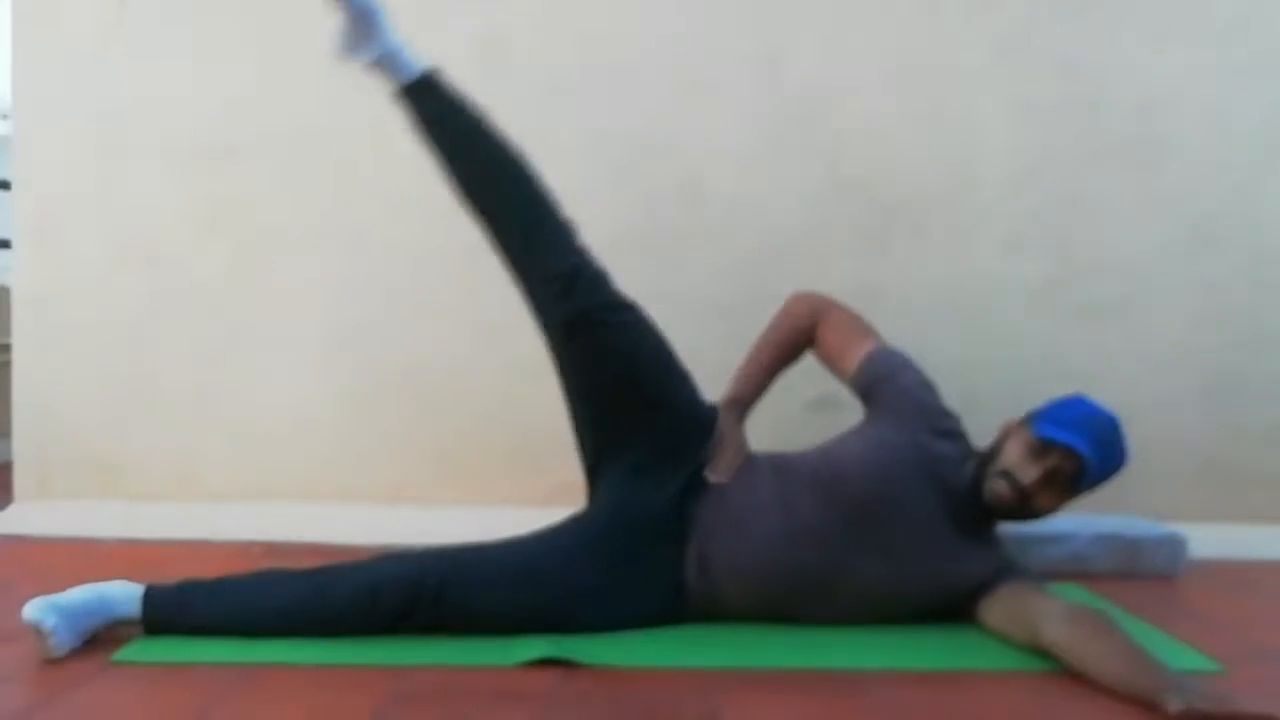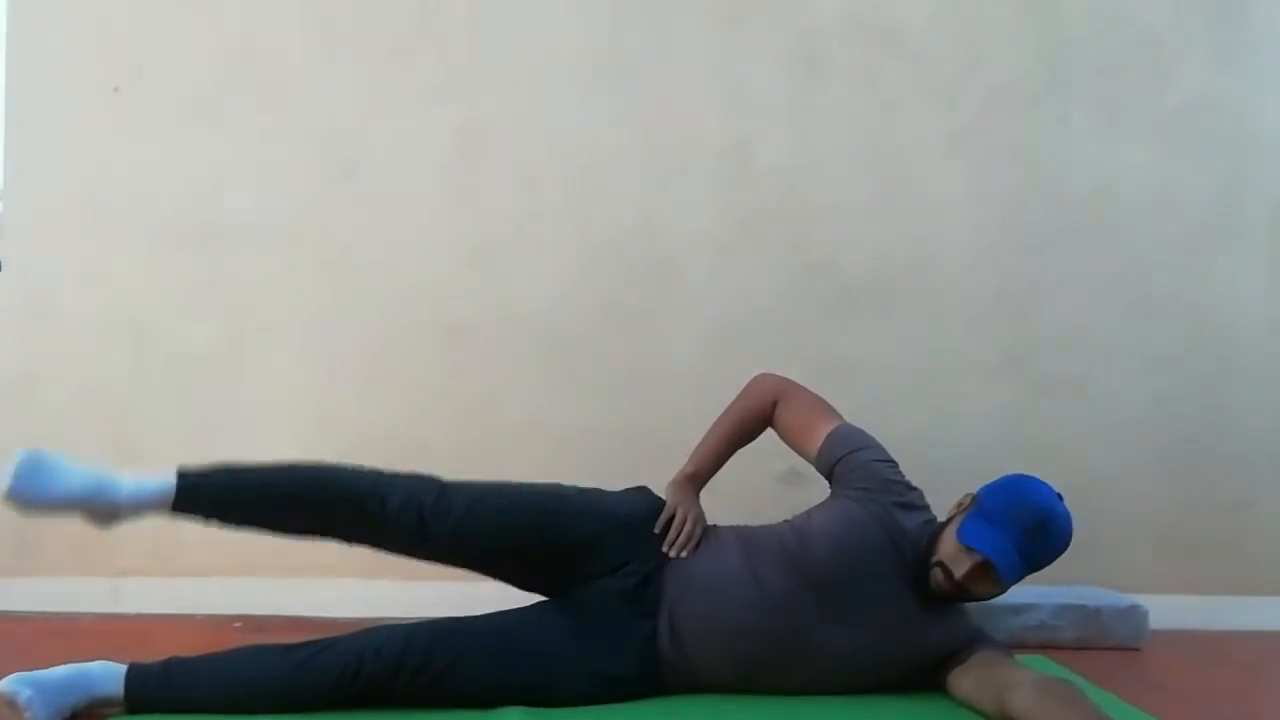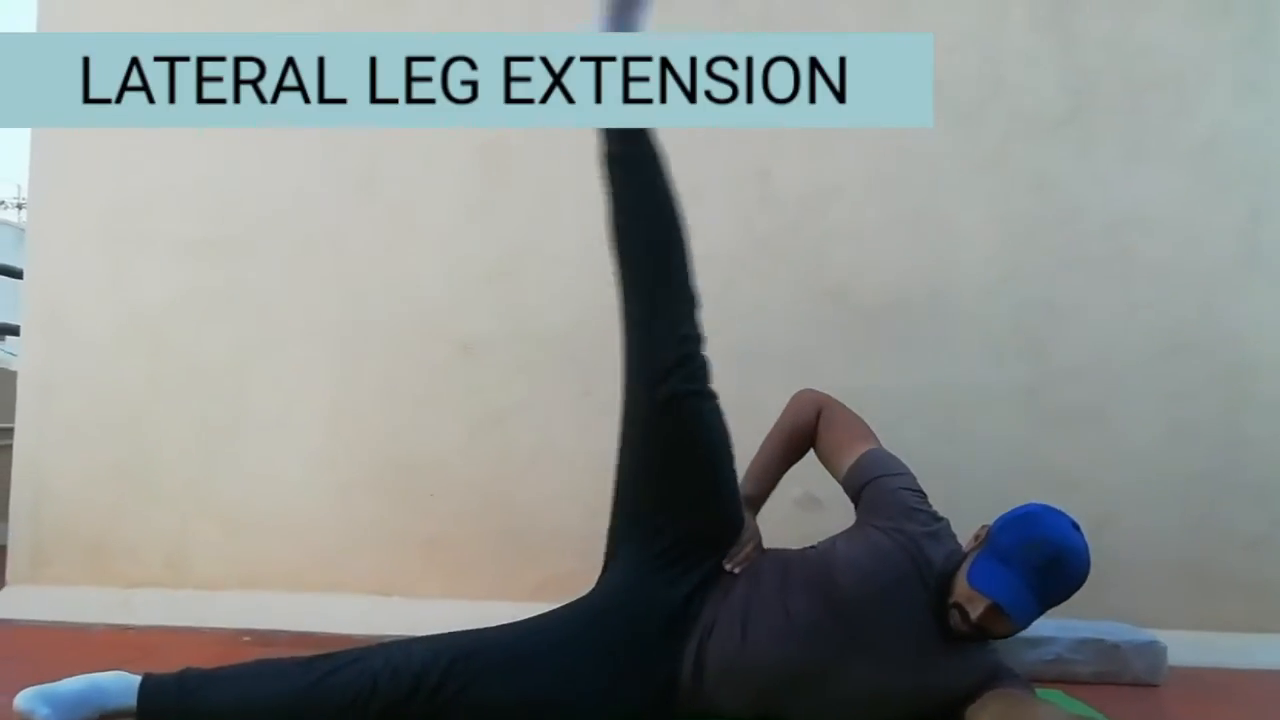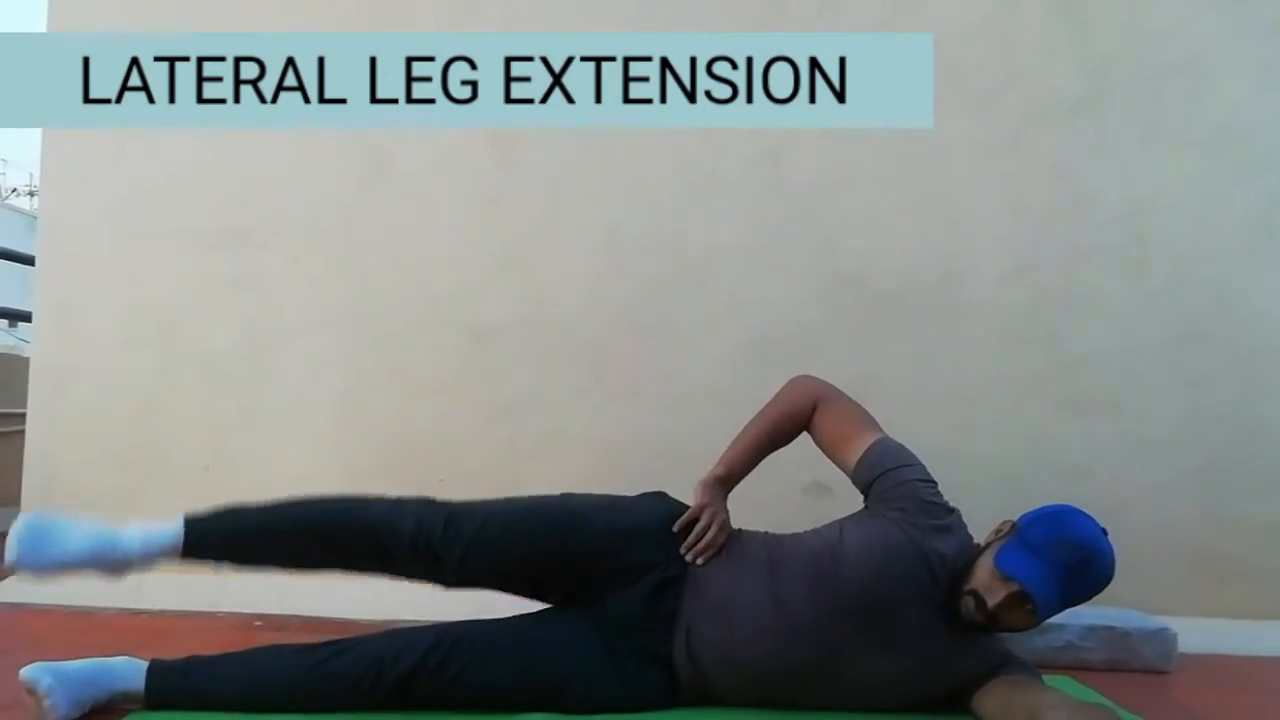
dt=1s
person 1, frame 1
left shoulder: (975, 568)
right shoulder: (930, 425)
right elbow: (813, 309)
right wrist: (733, 410)
left hip: (654, 581)
right hip: (671, 468)
left knee: (417, 591)
right knee: (576, 283)
left ankle: (133, 603)
person 1, frame 2
right shoulder: (886, 496)
right elbow: (775, 388)
right wrist: (687, 481)
right hip: (631, 551)
right knee: (425, 513)
right ankle: (142, 489)
person 1, frame 3
right shoulder: (914, 531)
right elbow: (815, 406)
right wrist: (745, 507)
right hip: (683, 573)
right knee: (671, 362)
right ankle: (623, 109)
person 1, frame 4
right shoulder: (925, 515)
right elbow: (815, 393)
right wrist: (717, 484)
right hip: (655, 559)
right knee: (427, 534)
right ankle: (144, 538)
